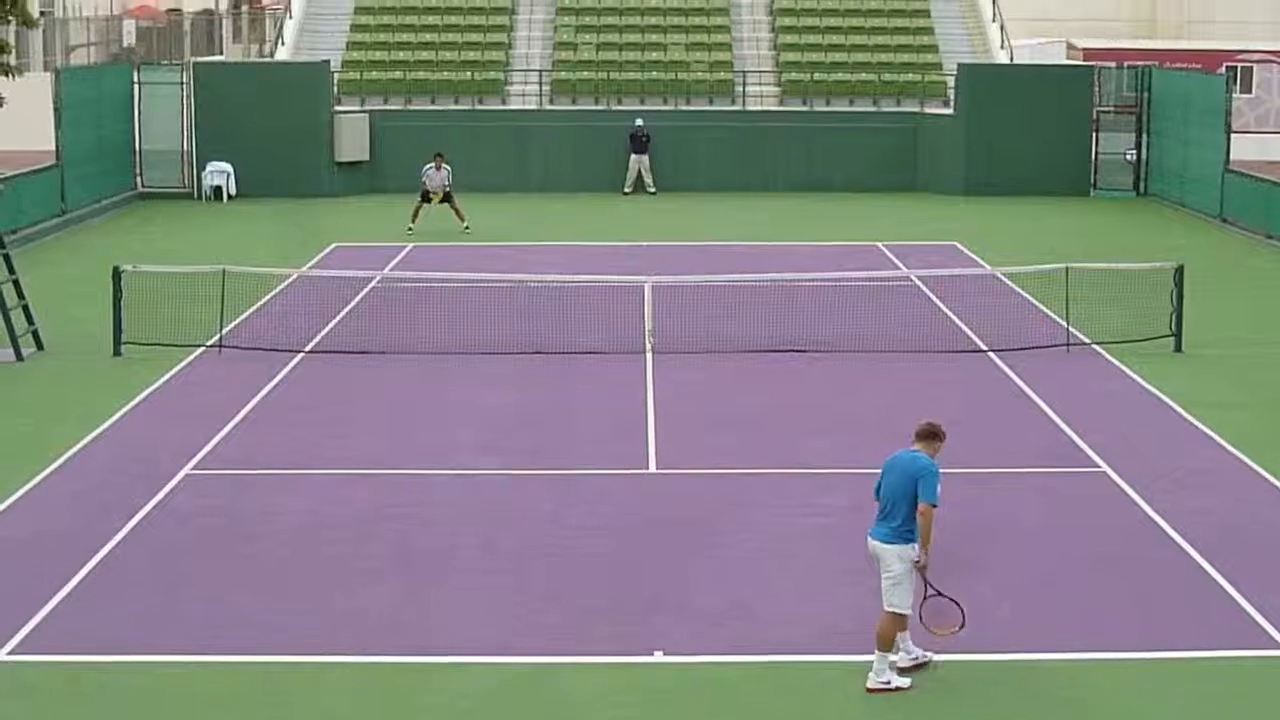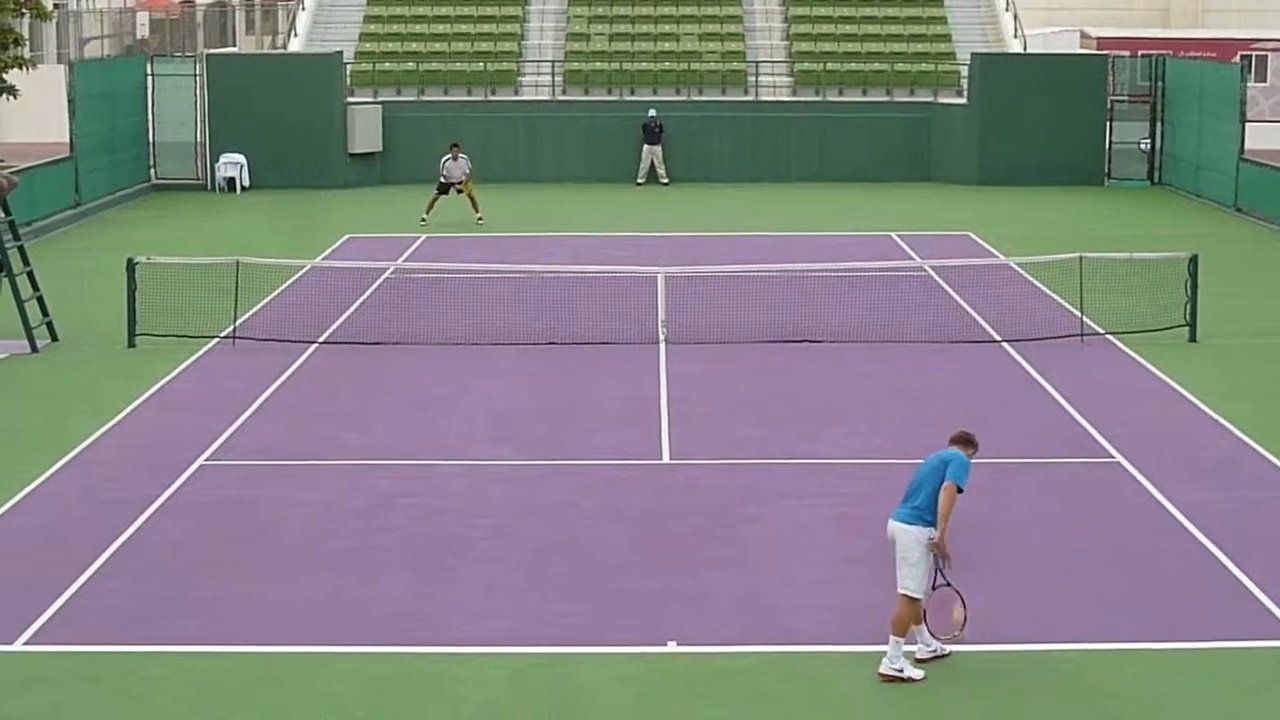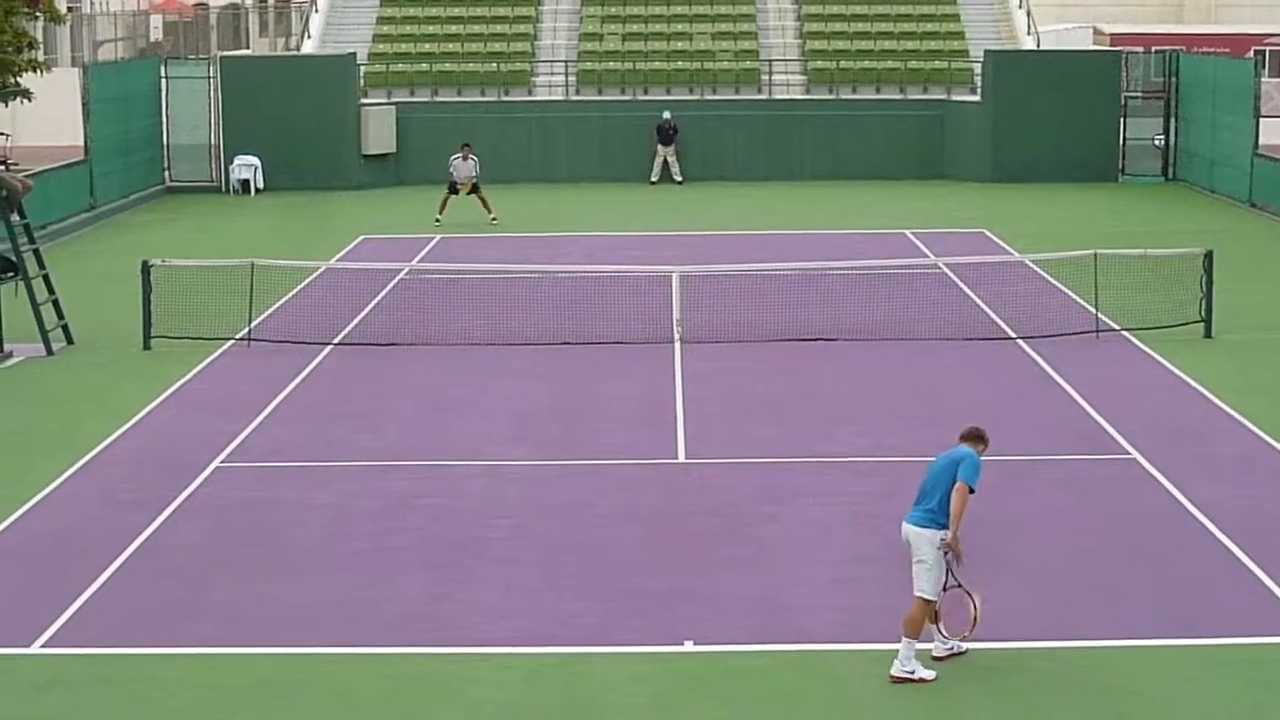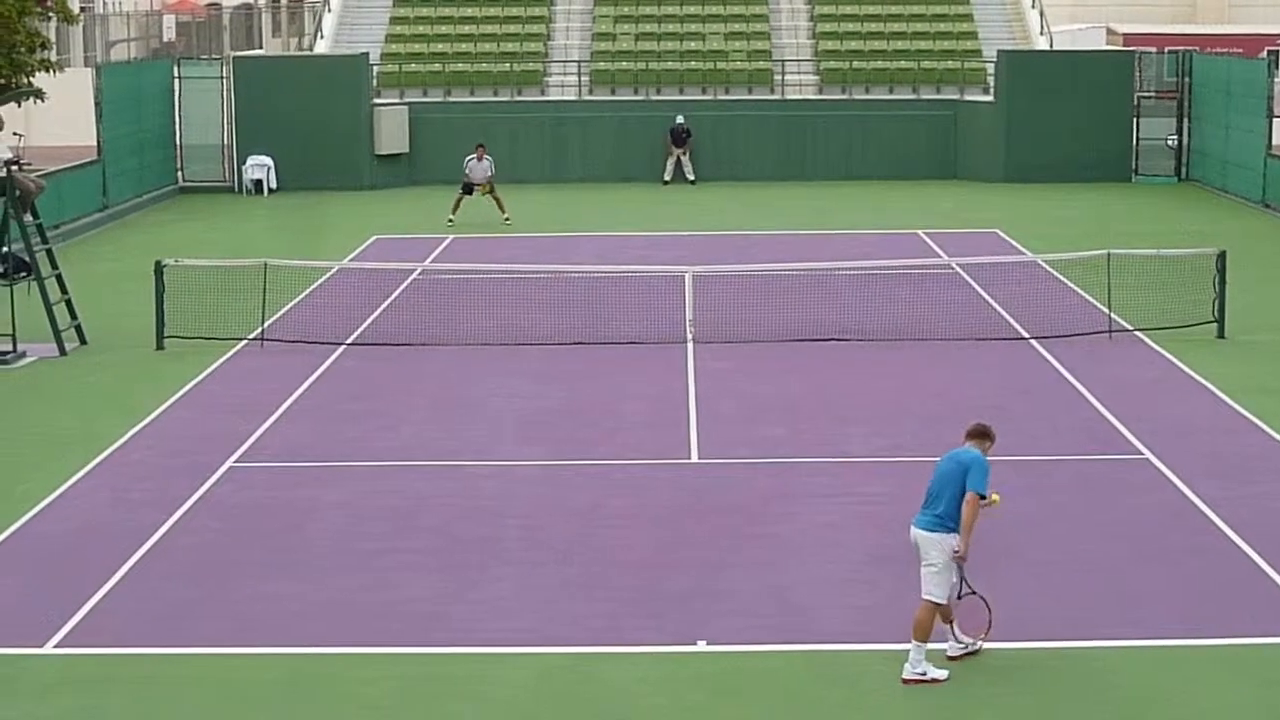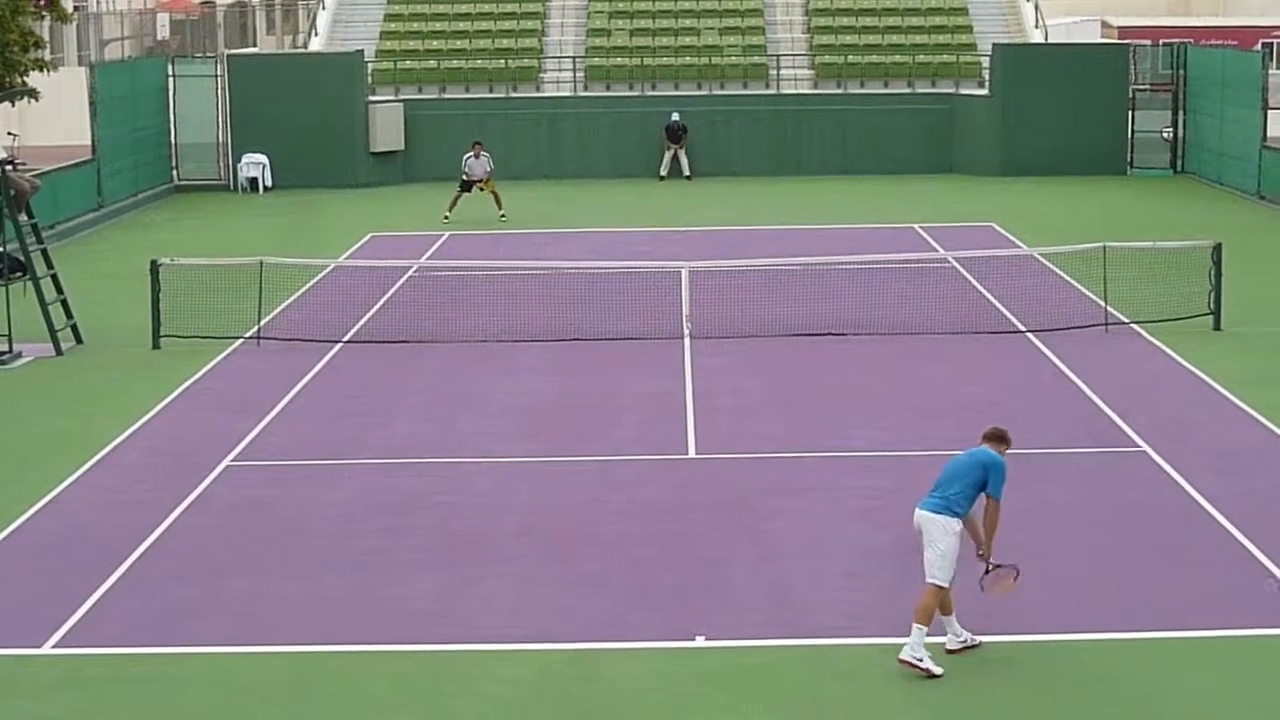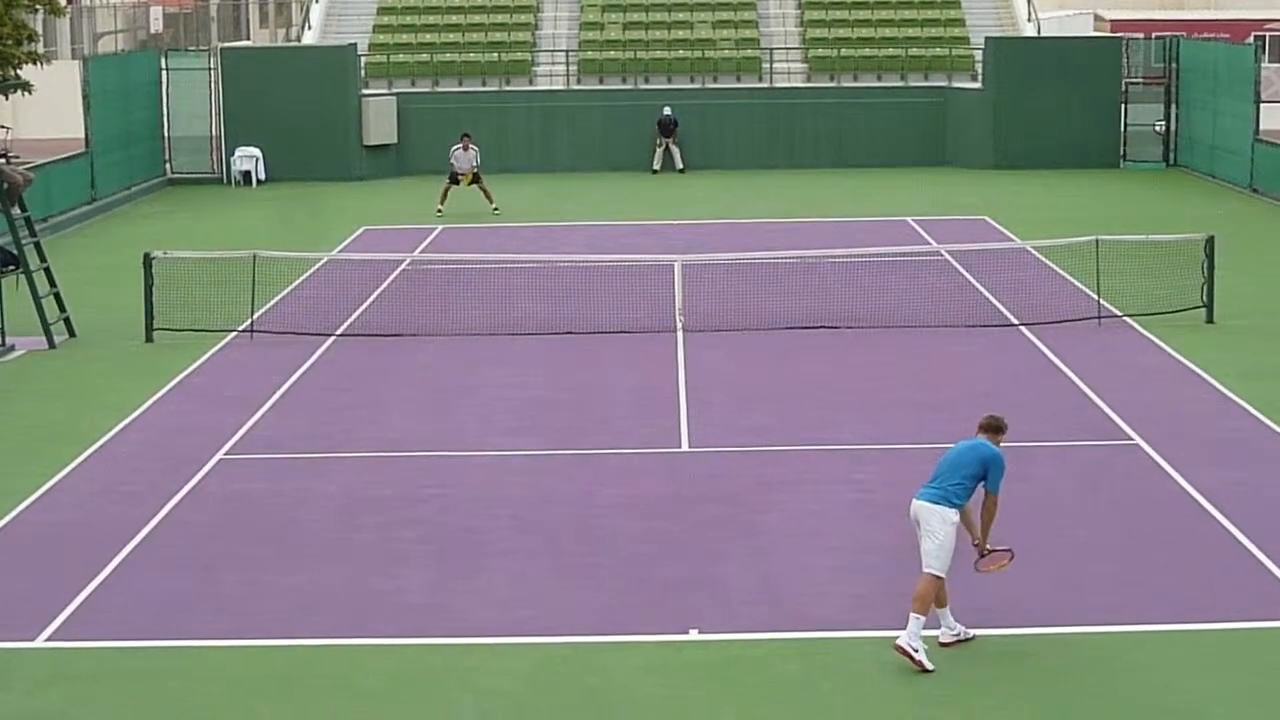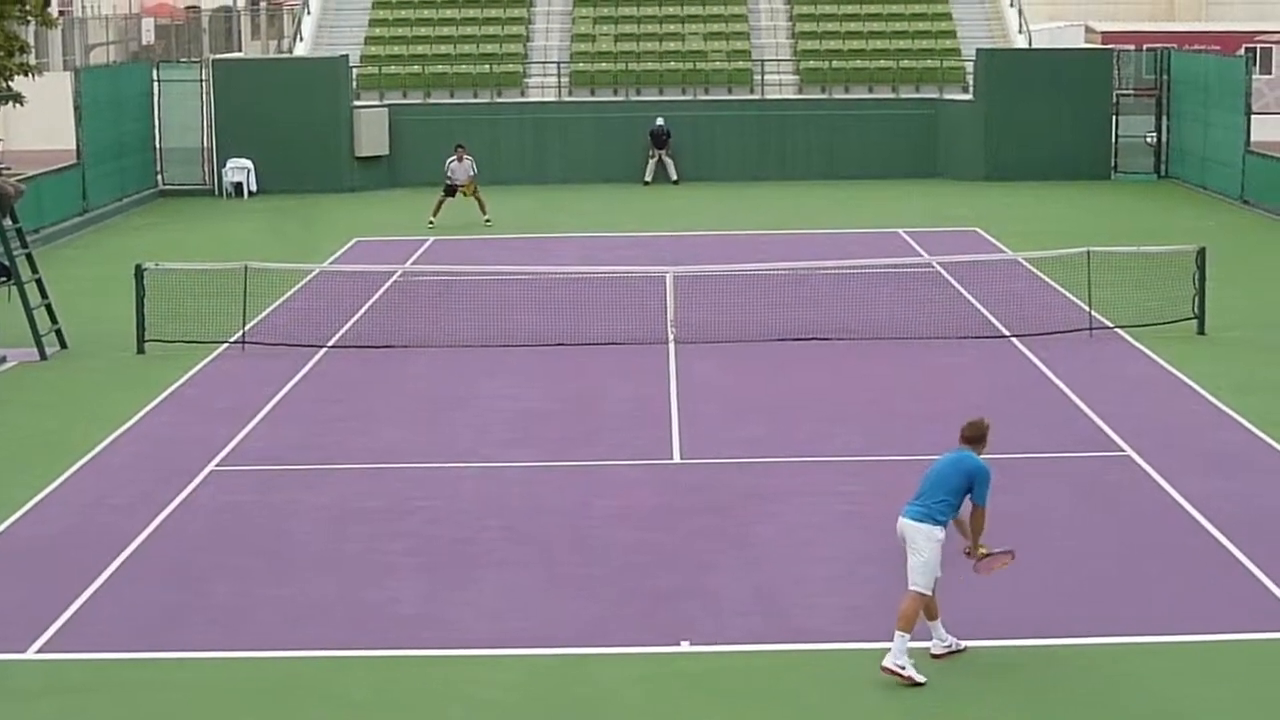
dt=0.4s
person 1, frame 1
left shoulder: (893, 459)
right shoulder: (927, 467)
right elbow: (924, 510)
right wrist: (925, 550)
left hip: (879, 537)
right hip: (897, 545)
left knee: (897, 603)
right knee: (894, 609)
left ankle: (907, 654)
right ankle: (879, 675)
person 1, frame 2
left shoulder: (935, 458)
right shoulder: (960, 459)
right elbow: (948, 489)
left wrist: (938, 545)
right wrist: (941, 531)
left hip: (899, 522)
right hip: (913, 529)
left knee: (915, 590)
right knee: (908, 595)
left ankle: (926, 645)
right ankle: (892, 662)
person 1, frame 3
left shoulder: (945, 457)
right shoulder: (971, 458)
right elbow: (959, 491)
left wrist: (950, 538)
right wrist: (954, 532)
left hip: (914, 523)
right hip: (928, 531)
left knee: (933, 590)
right knee: (923, 597)
left ankle: (942, 644)
right ankle: (904, 664)
person 1, frame 4
left shoulder: (949, 458)
right shoulder: (979, 460)
right elbow: (970, 501)
left wrist: (981, 504)
right wrist: (964, 542)
left hip: (922, 527)
right hip: (938, 535)
left knee: (942, 590)
right knee: (932, 599)
left ankle: (957, 643)
right ankle: (915, 666)
person 1, frame 5
left shoulder: (965, 457)
right shoulder: (996, 462)
right elbow: (992, 507)
left wrist: (978, 541)
right wrist: (987, 547)
left hip: (925, 512)
right hip: (941, 520)
left knee: (941, 580)
right knee: (935, 585)
left ankle: (956, 636)
right ankle: (914, 649)
person 1, frame 6
left shoulder: (961, 447)
right shoulder: (995, 456)
right elbow: (990, 502)
left wrist: (974, 534)
right wrist: (984, 538)
left hip: (921, 503)
right hip: (939, 511)
left knee: (937, 572)
right knee: (932, 575)
left ankle: (949, 629)
right ankle: (911, 638)
person 1, frame 7
left shoulder: (947, 459)
right shoulder: (979, 468)
right elbow: (978, 513)
left wrist: (967, 536)
right wrist: (975, 544)
left hip: (908, 519)
right hip: (926, 528)
left knee: (927, 585)
right knee: (918, 592)
left ankle: (941, 641)
right ankle: (896, 658)
